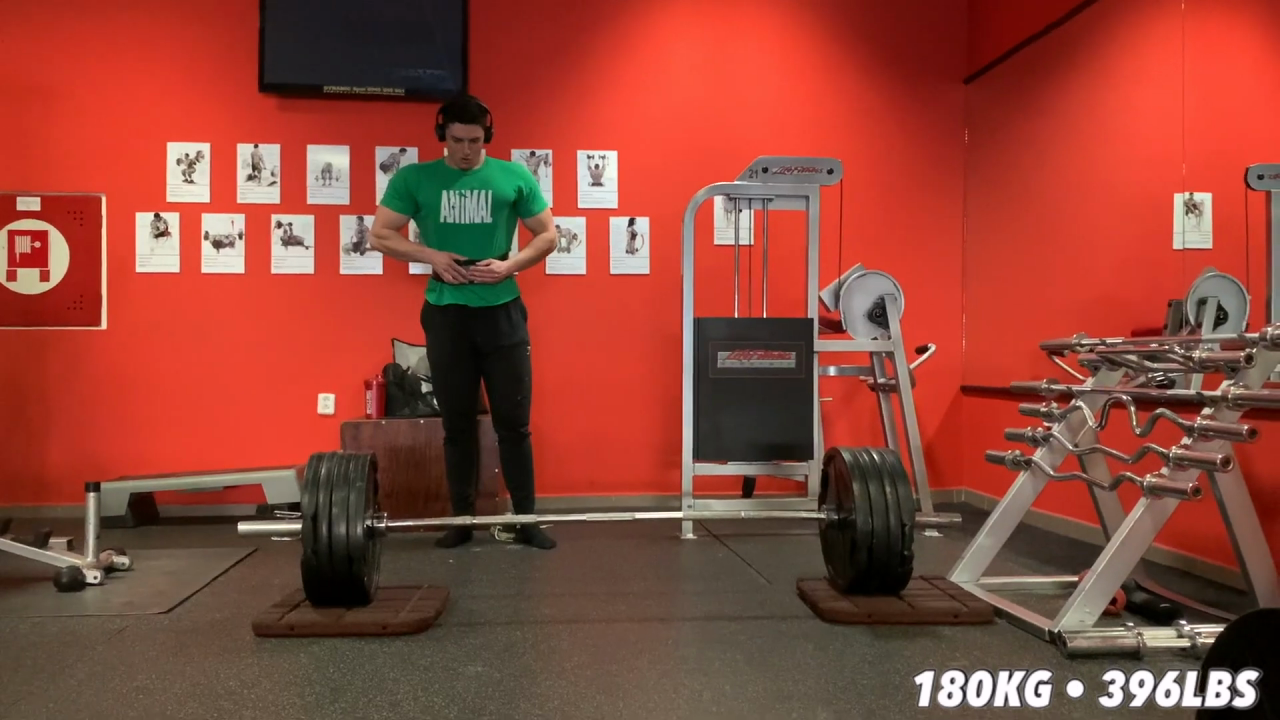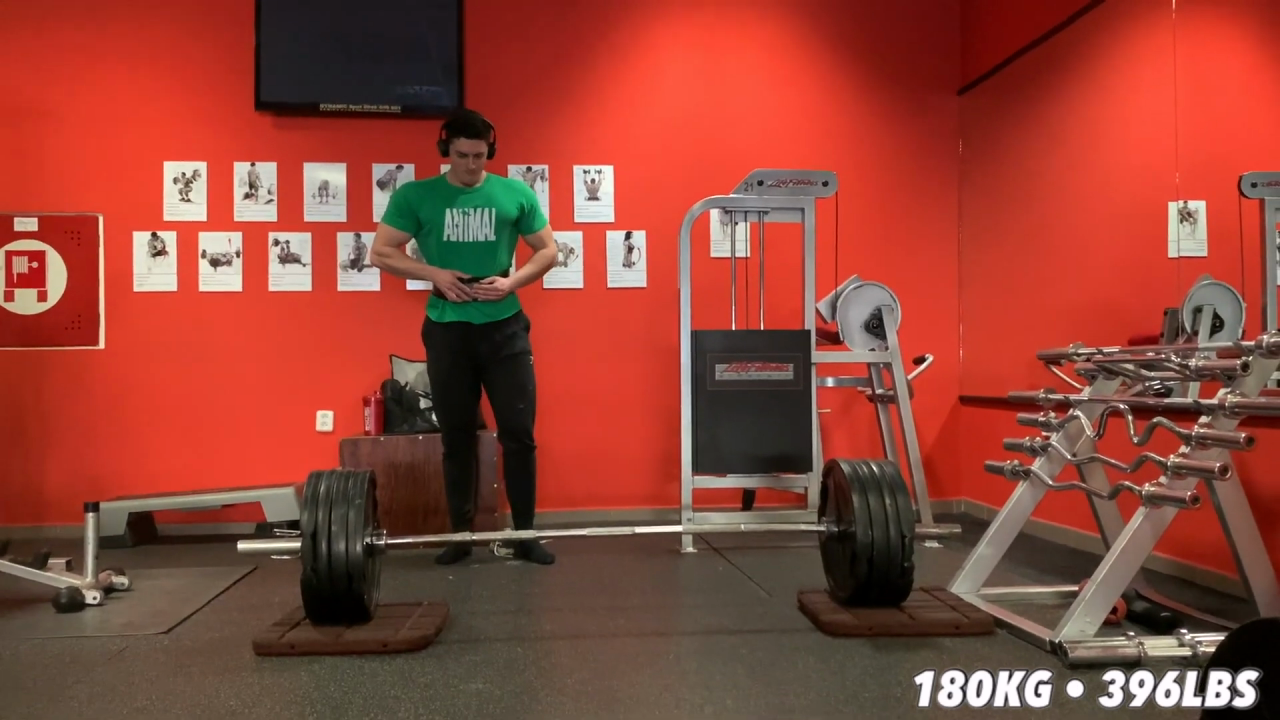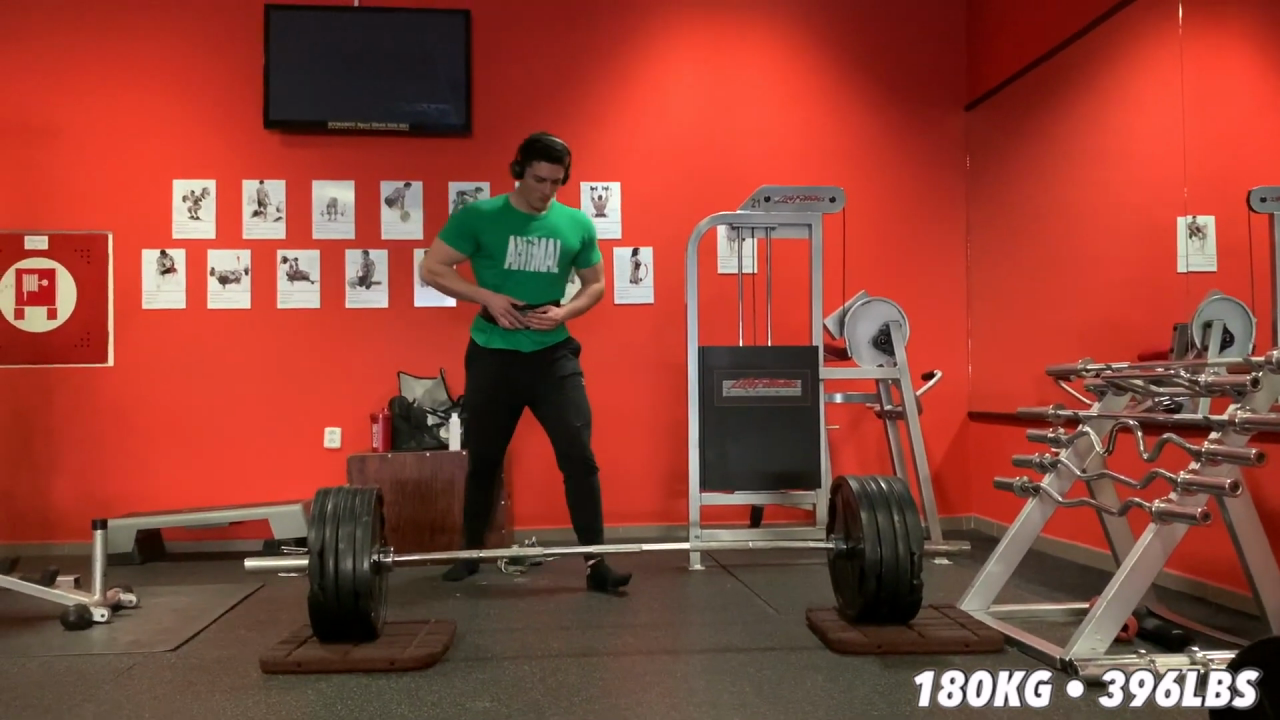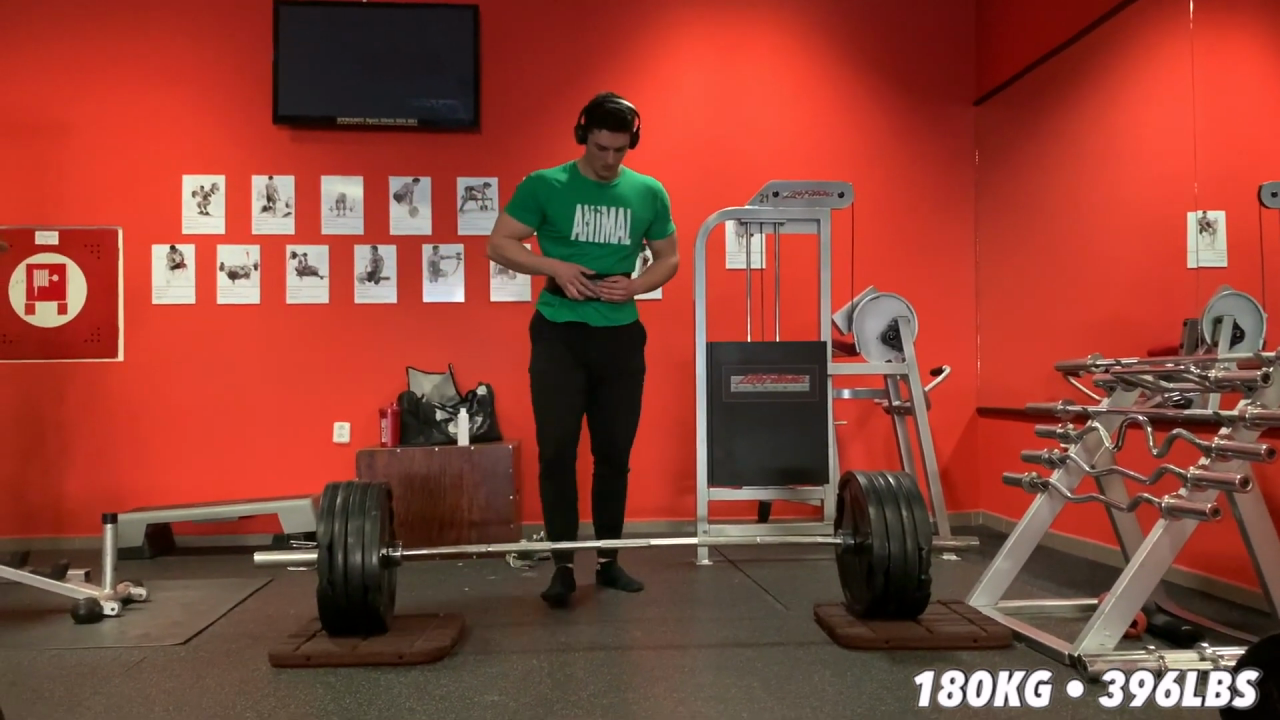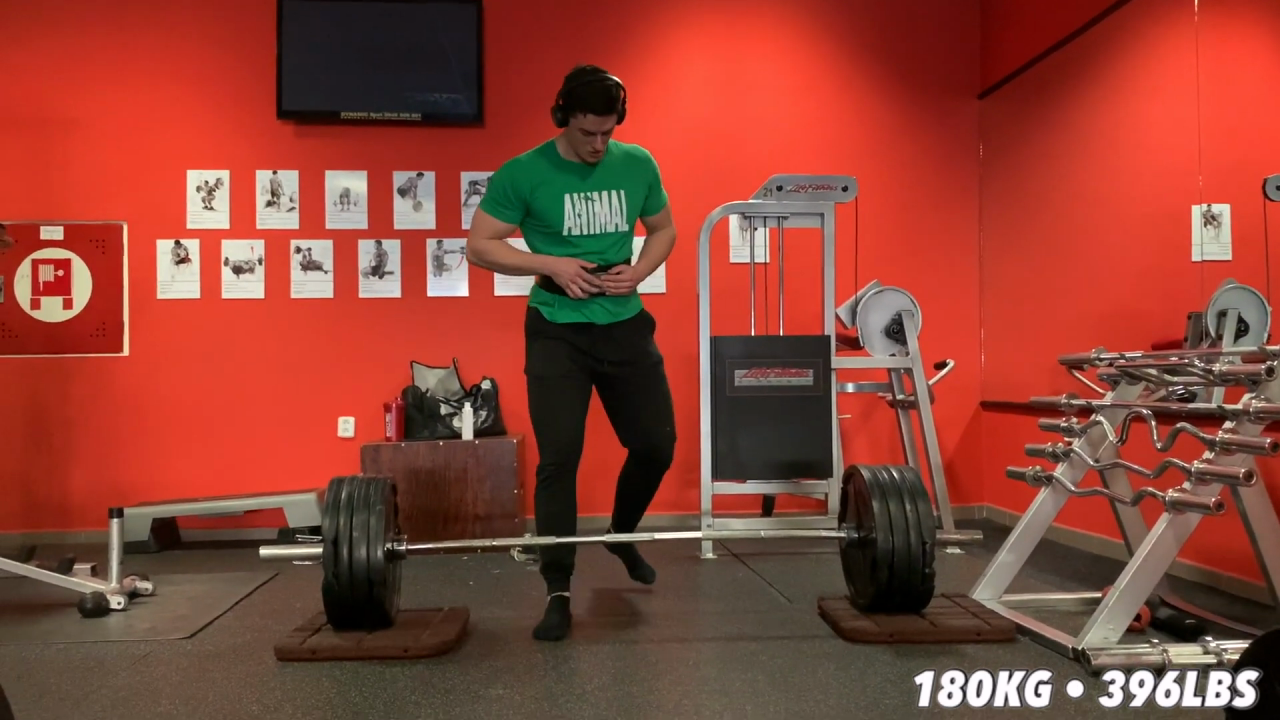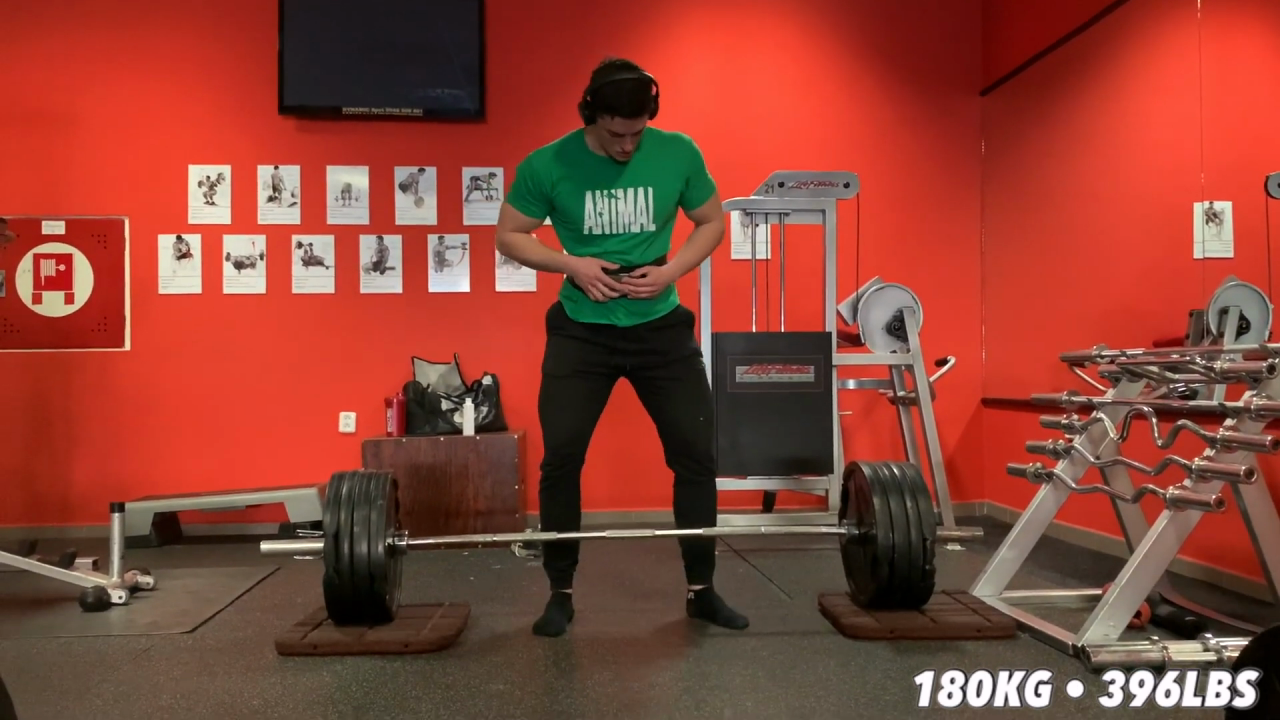
dt=0.5s
person 1, frame 1
left shoulder: (515, 177)
right shoulder: (415, 178)
left elbow: (547, 235)
right elbow: (380, 235)
left wrist: (510, 264)
right wrist: (431, 255)
left hip: (501, 311)
right hip: (445, 313)
left knee: (513, 421)
right knee: (457, 423)
left ankle: (526, 519)
right ankle: (462, 519)
person 1, frame 2
left shoulder: (516, 194)
right shoulder: (416, 196)
left elbow: (548, 250)
right elbow: (381, 253)
left wrist: (512, 280)
right wrist: (434, 273)
left hip: (504, 326)
right hip: (447, 329)
left knee: (518, 433)
right knee: (456, 438)
left ankle: (525, 534)
right ankle: (460, 534)
person 1, frame 3
left shoulder: (576, 224)
right shoulder: (478, 216)
left elbow: (596, 284)
right elbow: (432, 269)
left wrist: (565, 312)
right wrist: (487, 298)
left hip: (553, 356)
right hip: (493, 356)
left knee: (579, 456)
right knee: (483, 460)
left ankle: (595, 563)
right ankle: (471, 552)
person 1, frame 4
left shoulder: (649, 192)
right shoulder: (544, 185)
left elbow: (670, 258)
right elbow: (498, 244)
left wrist: (635, 285)
right wrist: (555, 266)
left hip: (620, 335)
right hip: (559, 332)
left knee: (614, 455)
right knee: (557, 449)
left ankle: (607, 560)
right ankle: (563, 563)
person 1, frame 5
left shoulder: (638, 165)
right shoulder: (522, 174)
left elbow: (664, 229)
right elbow: (479, 246)
left wrist: (639, 270)
right wrist: (551, 264)
left hip: (628, 327)
right hip: (558, 331)
left knee: (657, 446)
right knee: (559, 458)
left ankle: (621, 534)
right ankle: (558, 593)
person 1, frame 6
left shoulder: (679, 154)
right shoulder: (547, 166)
left elbow: (712, 222)
right elbow: (507, 235)
left wrist: (671, 270)
right wrist: (572, 264)
left hip: (661, 326)
right hip: (582, 330)
left knee: (694, 454)
right knee: (561, 456)
left ankle: (701, 589)
right ankle: (561, 592)
